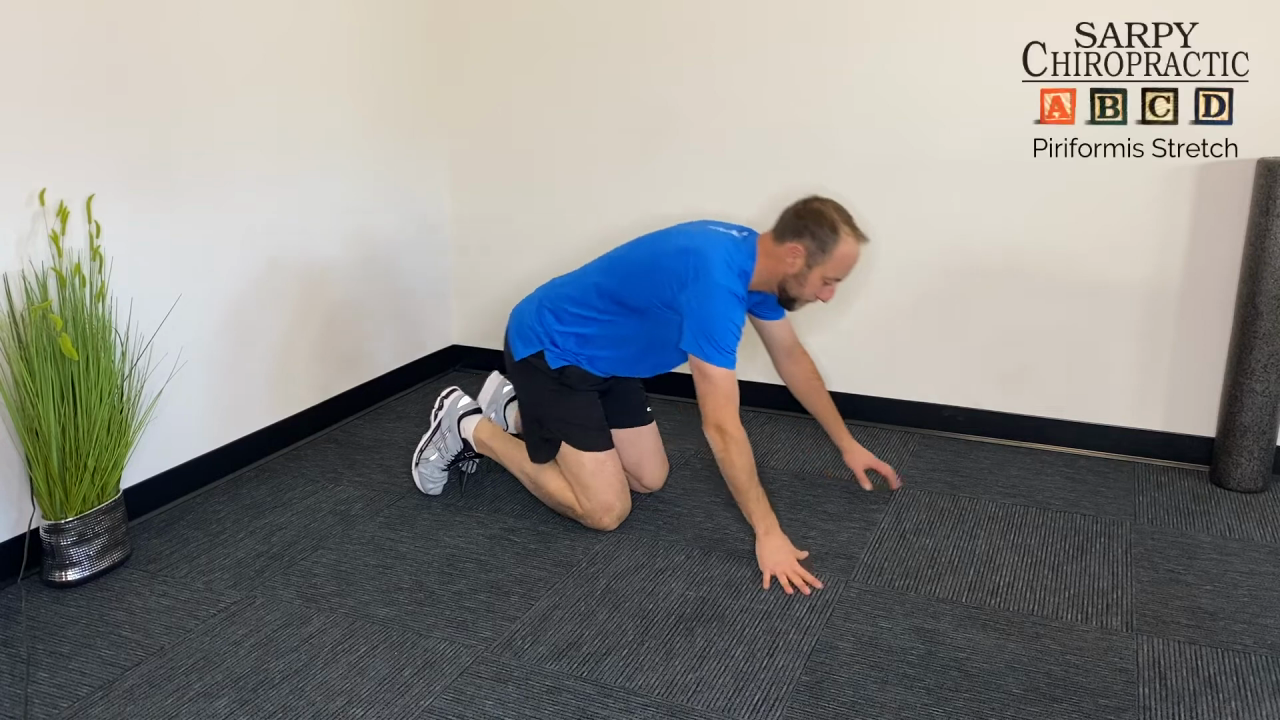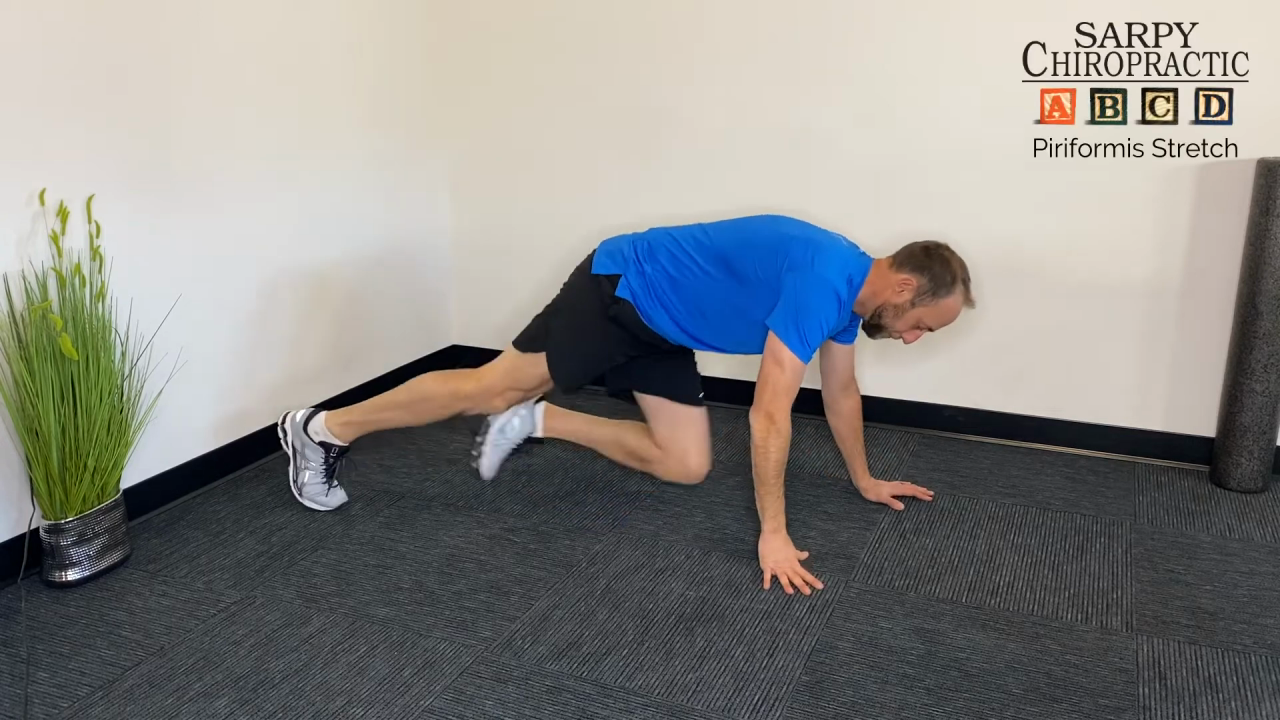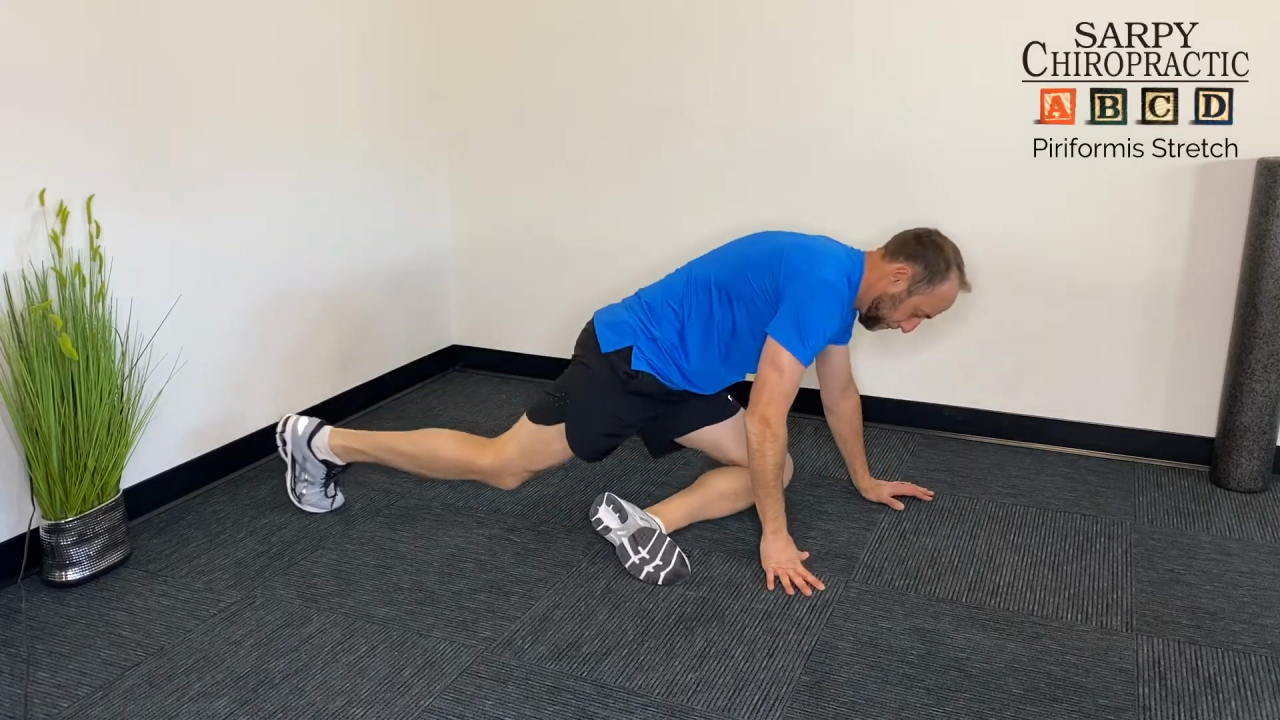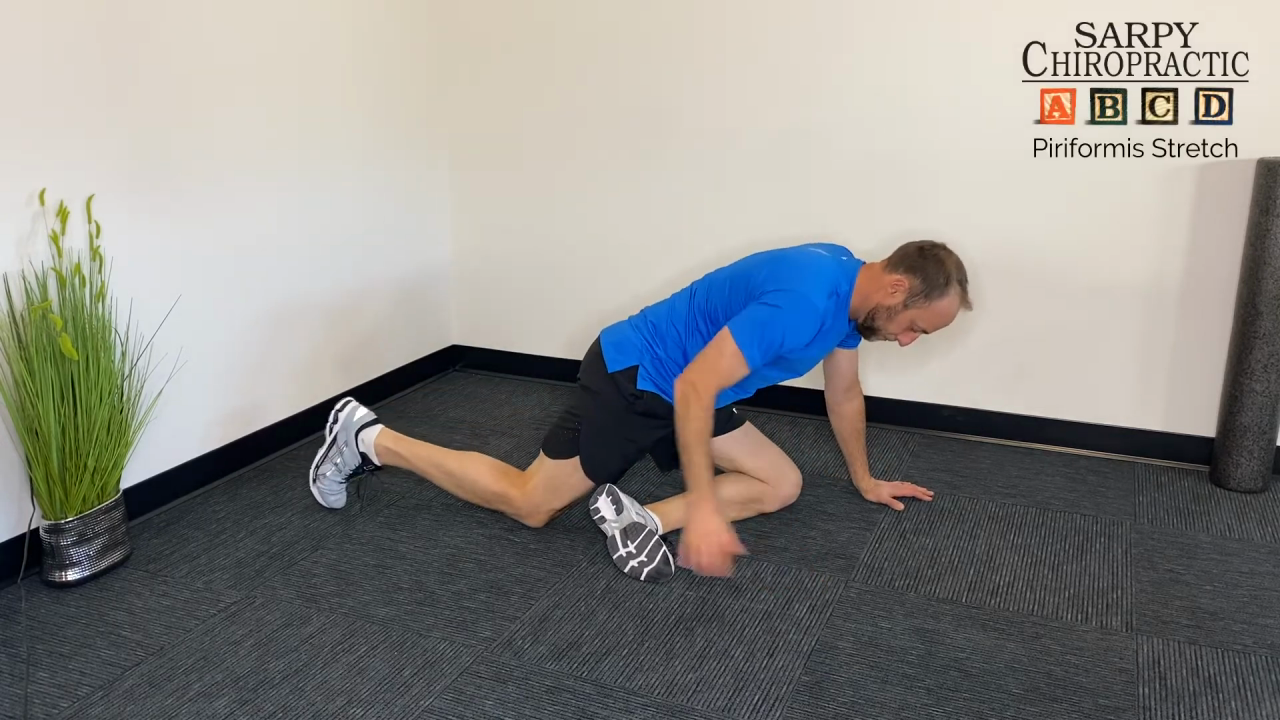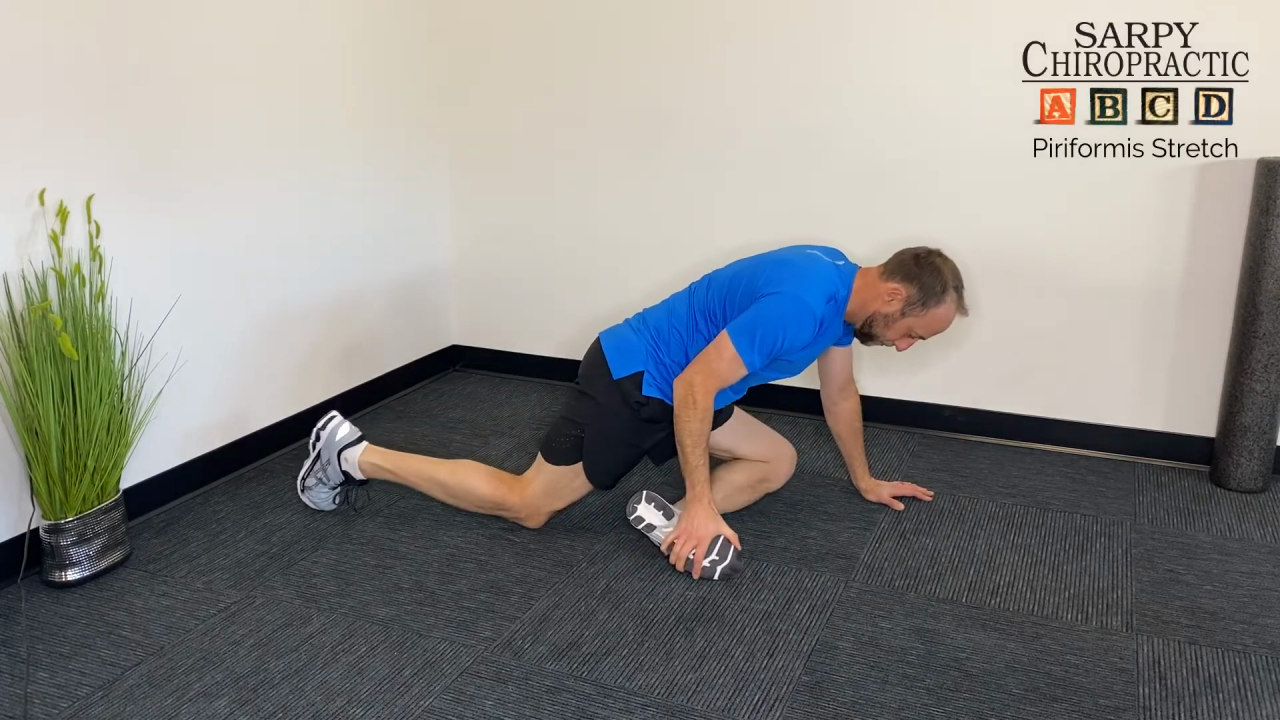
dt=1s
person 1, frame 1
left shoulder: (757, 264)
right shoulder: (715, 281)
left elbow: (791, 358)
right elbow: (721, 426)
left wrist: (846, 444)
right wrist: (767, 531)
left hip: (597, 351)
right hip: (548, 349)
left knee: (650, 478)
right knee: (605, 510)
left ankle: (512, 408)
right ankle: (471, 429)
person 1, frame 2
left shoulder: (853, 290)
right shoulder: (823, 281)
left elbow: (841, 391)
right elbow: (770, 417)
left wrist: (864, 480)
right wrist: (774, 534)
left hip: (658, 321)
right hip: (619, 289)
left knee: (687, 463)
right knee: (492, 389)
left ankle: (531, 420)
right ankle: (322, 430)
person 1, frame 3
left shoulder: (843, 285)
right shoulder: (823, 284)
left elbow: (840, 392)
right elbow: (767, 418)
left wrist: (865, 481)
right wrist: (775, 535)
left hip: (673, 375)
right hip: (627, 357)
left knee: (773, 471)
right knee: (501, 465)
left ankle: (646, 523)
right ankle: (322, 442)
person 1, frame 4
left shoulder: (849, 288)
right shoulder: (803, 302)
left elbow: (844, 394)
right elbow: (693, 386)
left wrist: (865, 481)
right wrist: (704, 505)
left hip: (683, 385)
right hip: (633, 377)
left knee: (781, 485)
right knee: (528, 504)
left ankle: (641, 519)
right ankle: (370, 438)
person 1, frame 5
left shoulder: (841, 286)
right shoulder: (801, 304)
left elbow: (840, 392)
right elbow: (695, 387)
left wrist: (865, 480)
right wrist: (701, 504)
left hip: (666, 386)
right hip: (632, 380)
left knee: (777, 462)
right knee: (526, 506)
left ankle: (669, 518)
right ankle: (354, 455)
